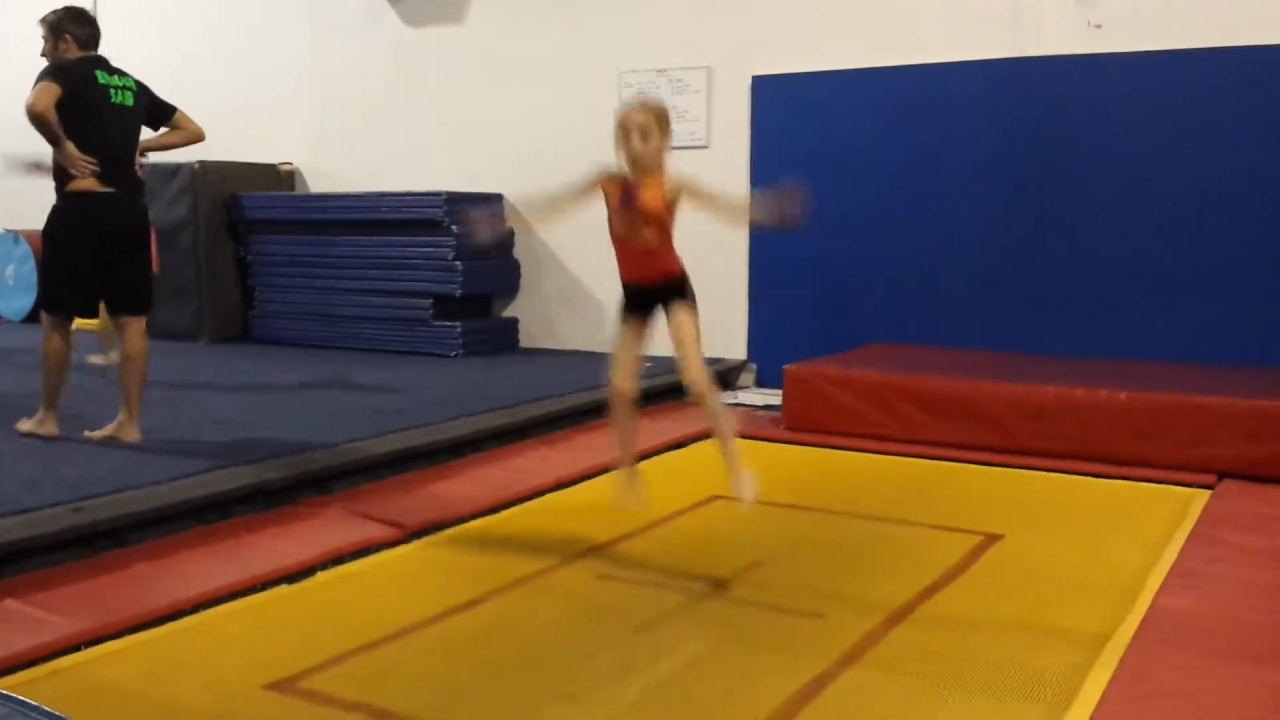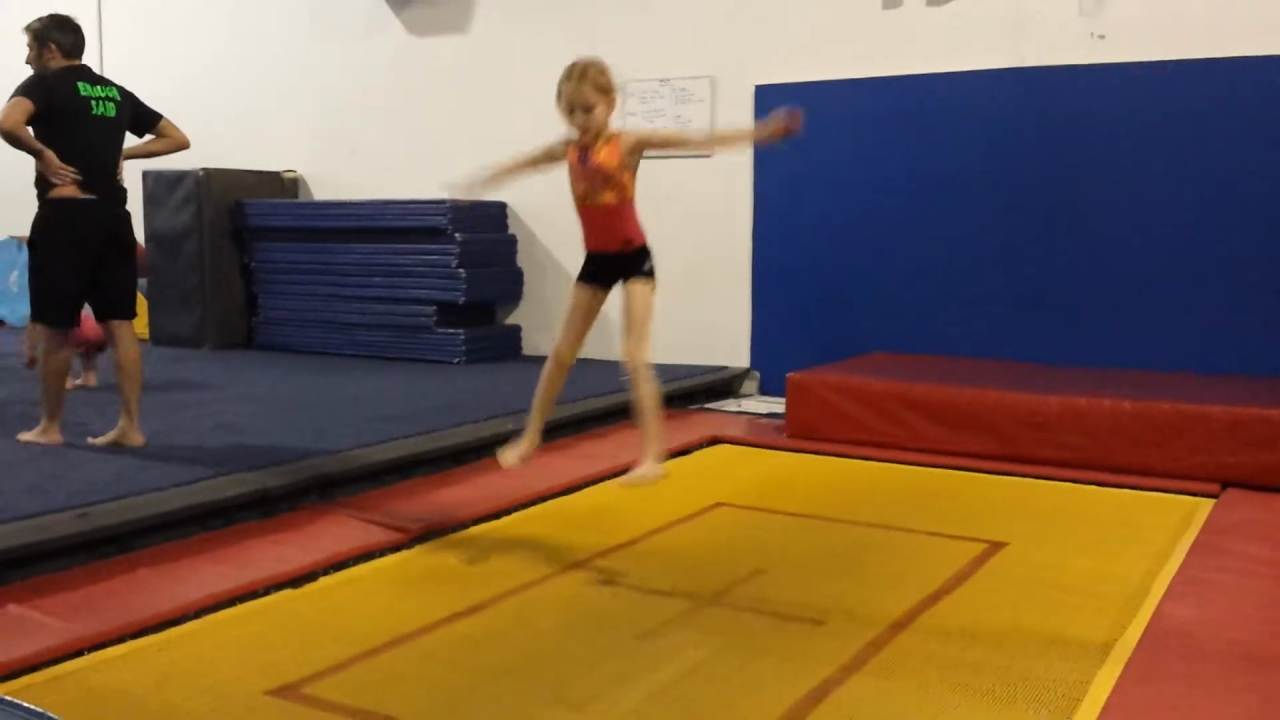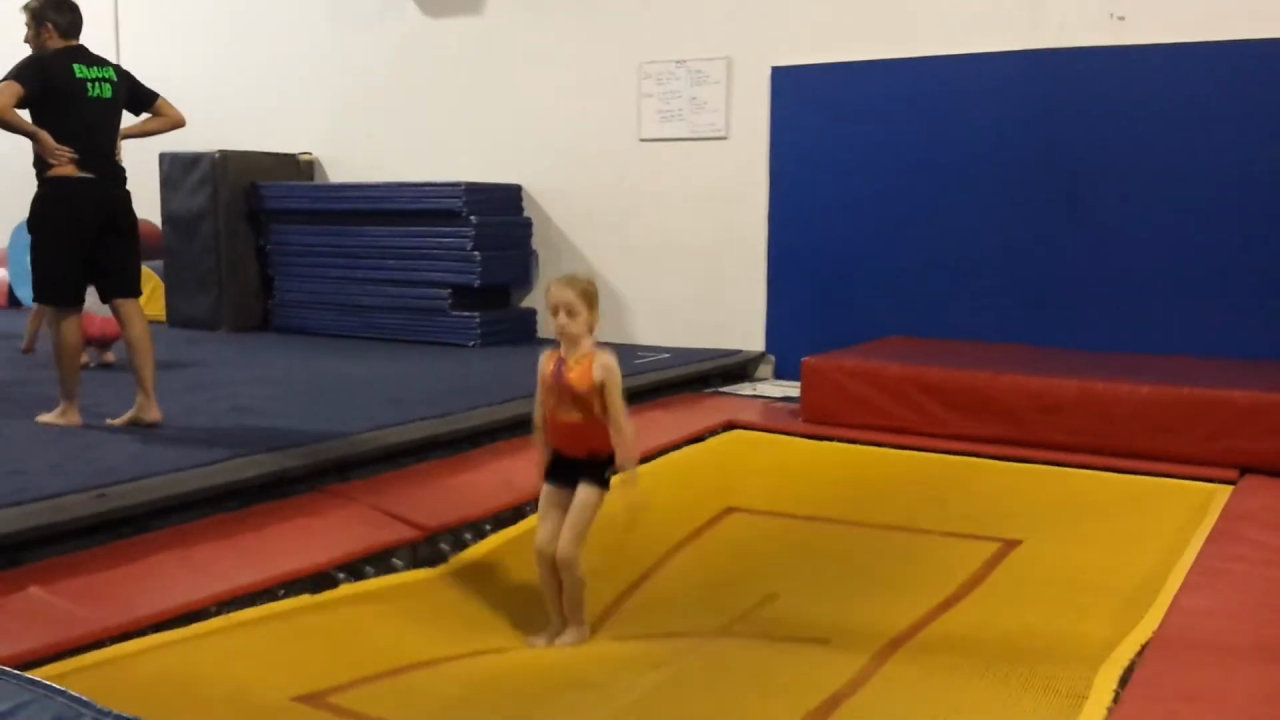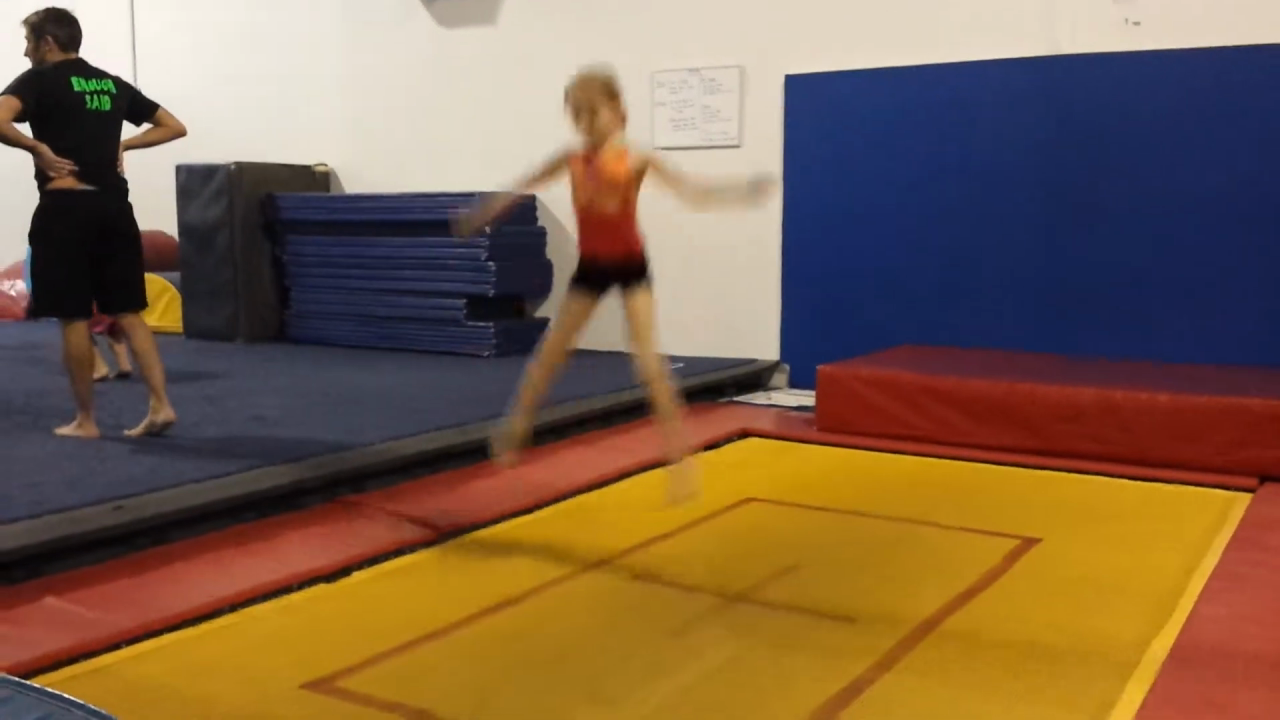
dt=0.3s
person 1, frame 1
left shoulder: (64, 73)
right shoulder: (131, 84)
left elbow: (38, 107)
right elbow: (192, 131)
left wrist: (61, 144)
right wrist: (139, 146)
left hip: (83, 209)
right hip: (130, 210)
left knee: (55, 317)
right knee: (130, 320)
left ankle: (48, 417)
right ankle: (128, 422)
person 1, frame 2
left shoulder: (45, 85)
right shoulder: (116, 93)
right elbow: (177, 139)
left wrist: (41, 152)
right wrist: (121, 153)
left hip: (66, 217)
right hip: (113, 216)
left knee: (56, 329)
right knee: (120, 324)
left ankle: (50, 427)
right ankle: (129, 426)
person 1, frame 3
left shoulder: (40, 66)
right shoulder: (113, 72)
right elbow: (173, 117)
left wrist: (36, 133)
right wrist: (120, 133)
left hip: (64, 196)
right hip: (112, 195)
left knee: (63, 308)
right knee: (126, 302)
left ankle: (68, 408)
right ankle: (147, 402)
person 1, frame 4
left shoulder: (39, 81)
right shoulder: (113, 84)
right elbow: (174, 127)
left wrist: (37, 148)
right wrist: (122, 145)
left hip: (66, 209)
right hip: (115, 206)
left knee: (74, 320)
right knee: (127, 313)
left ankle: (85, 421)
right ankle: (160, 403)
person 2, frame 1
left shoulder: (673, 186)
right shoulder: (608, 181)
left elbow: (722, 205)
right elbow: (554, 202)
left wrist: (766, 210)
right wrist: (502, 220)
left hip: (672, 287)
right hip: (634, 292)
left knee: (696, 378)
right knee: (621, 387)
left ankle: (736, 464)
right ankle: (628, 469)
person 2, frame 2
left shoulder: (629, 144)
right shoulder: (566, 148)
left elbow: (695, 140)
right elbow: (520, 164)
left wrist: (760, 132)
right wrist: (479, 183)
left hip: (633, 258)
right hip: (596, 260)
left knee: (634, 359)
right knee: (561, 353)
left ankle: (652, 452)
right ankle: (531, 438)
person 2, frame 3
left shoulder: (603, 363)
right shoulder: (546, 362)
left elbow: (619, 421)
right elbow: (541, 418)
left wrist: (629, 467)
right wrist: (539, 464)
left hip: (594, 463)
right hip: (561, 461)
left knee: (565, 551)
right knee: (543, 545)
left ankle: (577, 624)
right ankle: (556, 621)
person 2, frame 4
left shoulder: (636, 160)
right shoulder: (571, 159)
left elbow: (686, 186)
right elbow: (526, 184)
left wrist: (735, 194)
right wrist: (486, 213)
left hip: (630, 266)
right hip: (590, 267)
left knee: (647, 363)
right knee: (551, 354)
left ankle: (678, 449)
right ankle: (517, 426)
